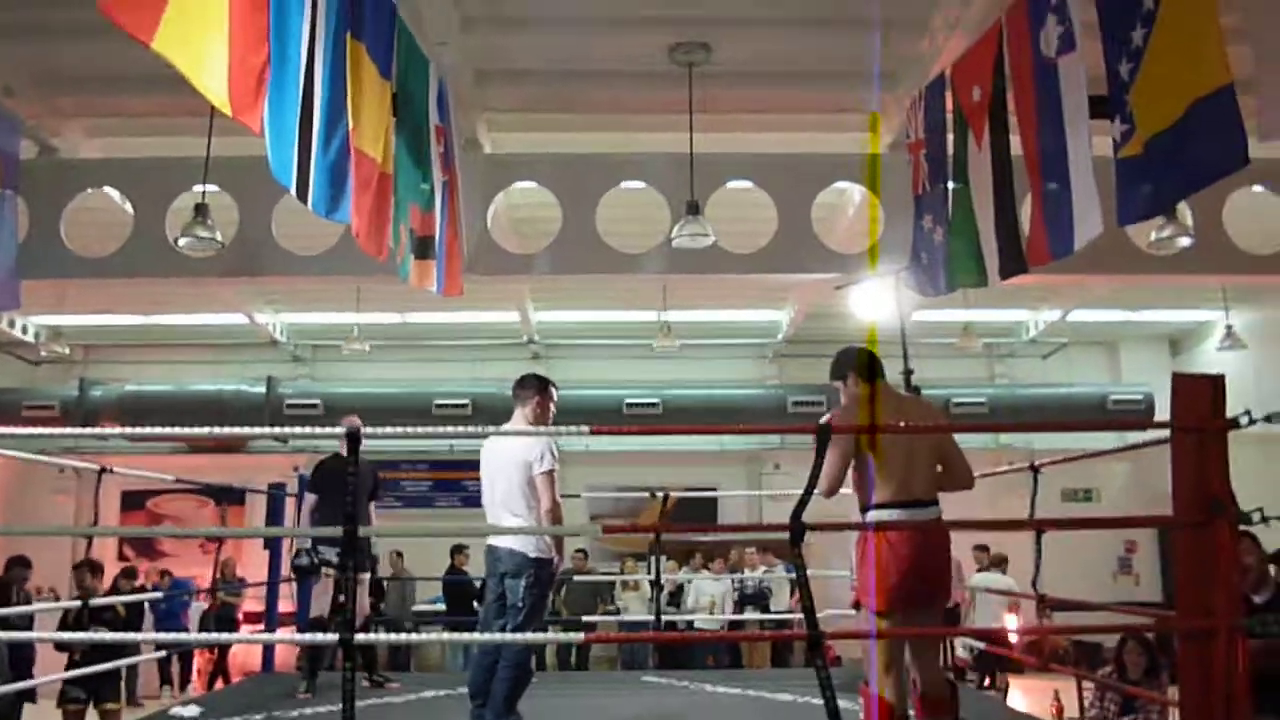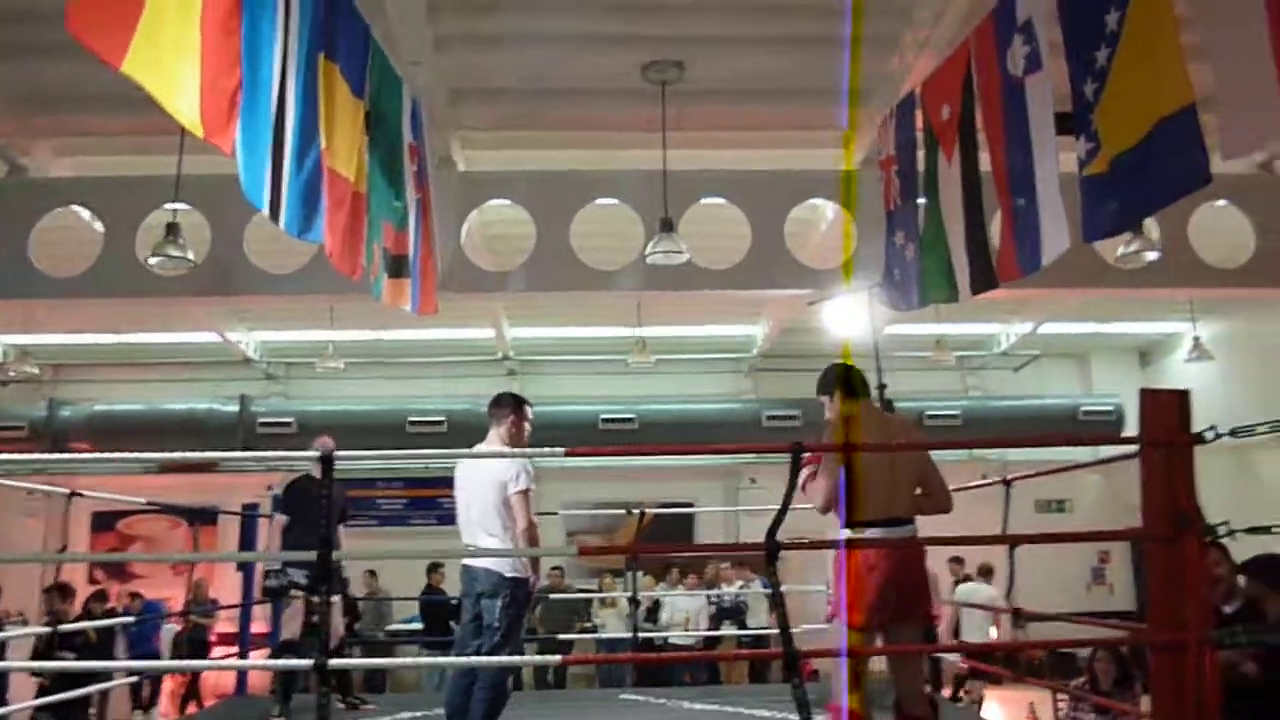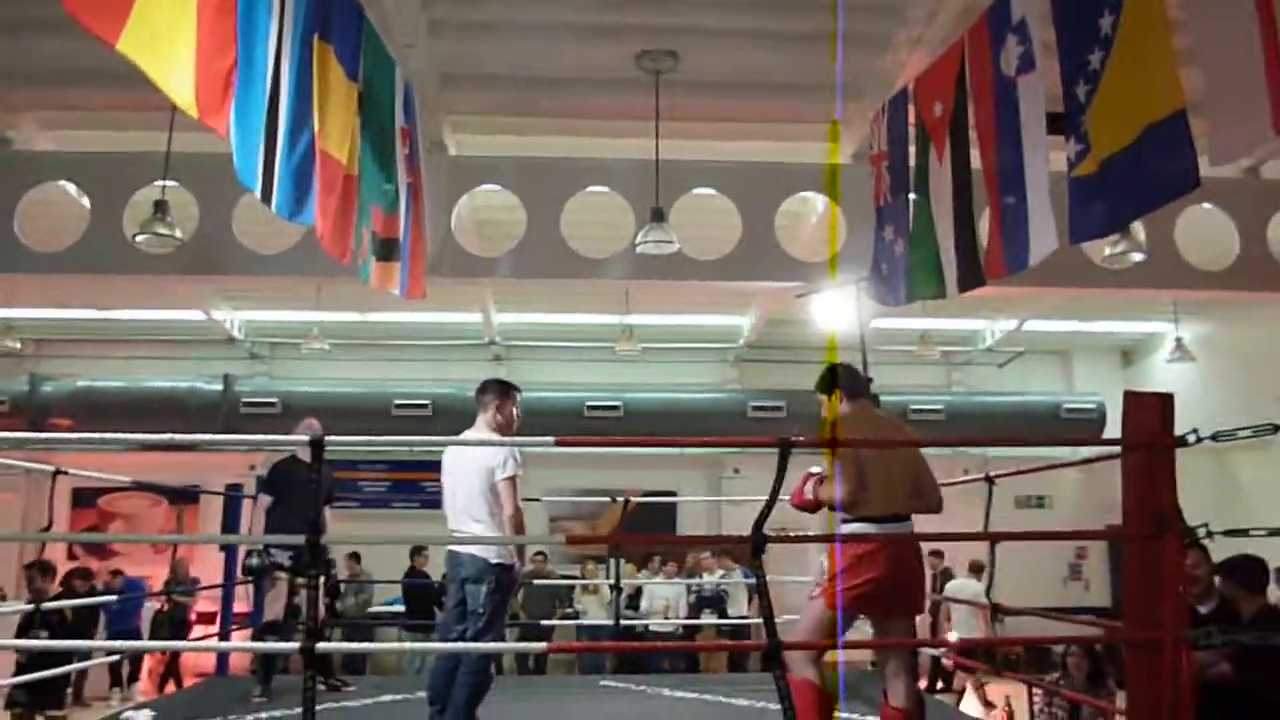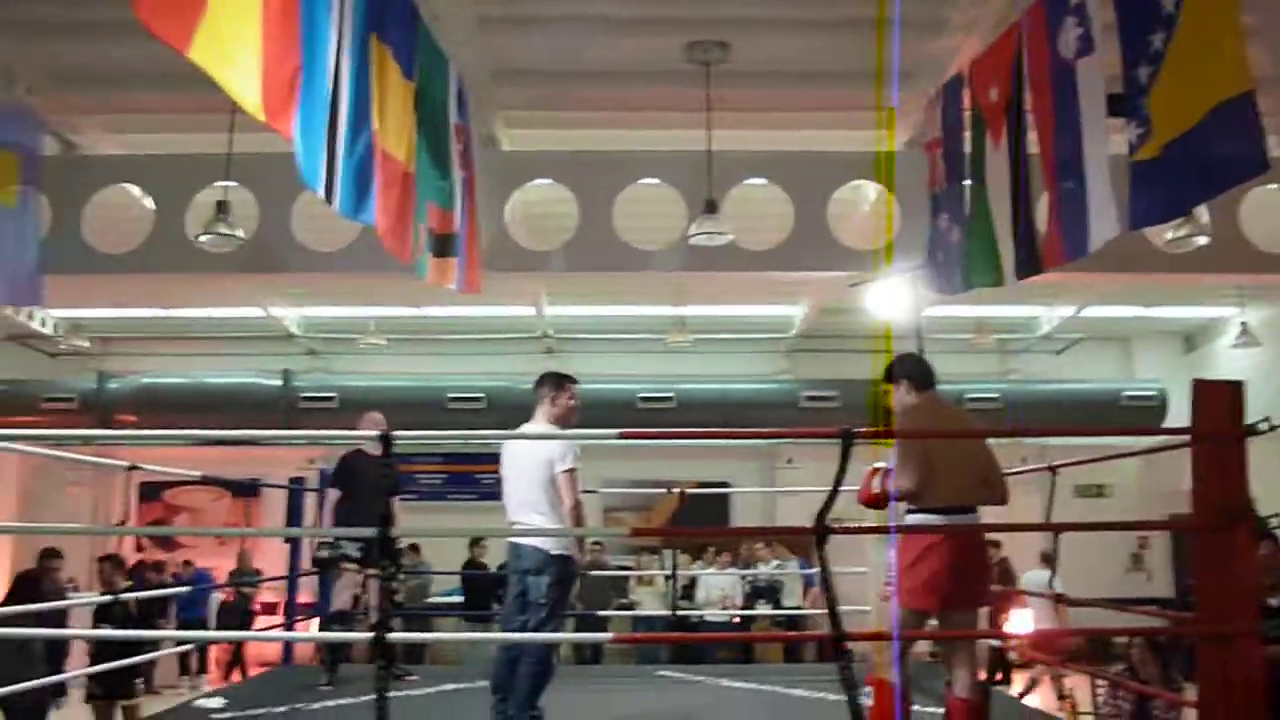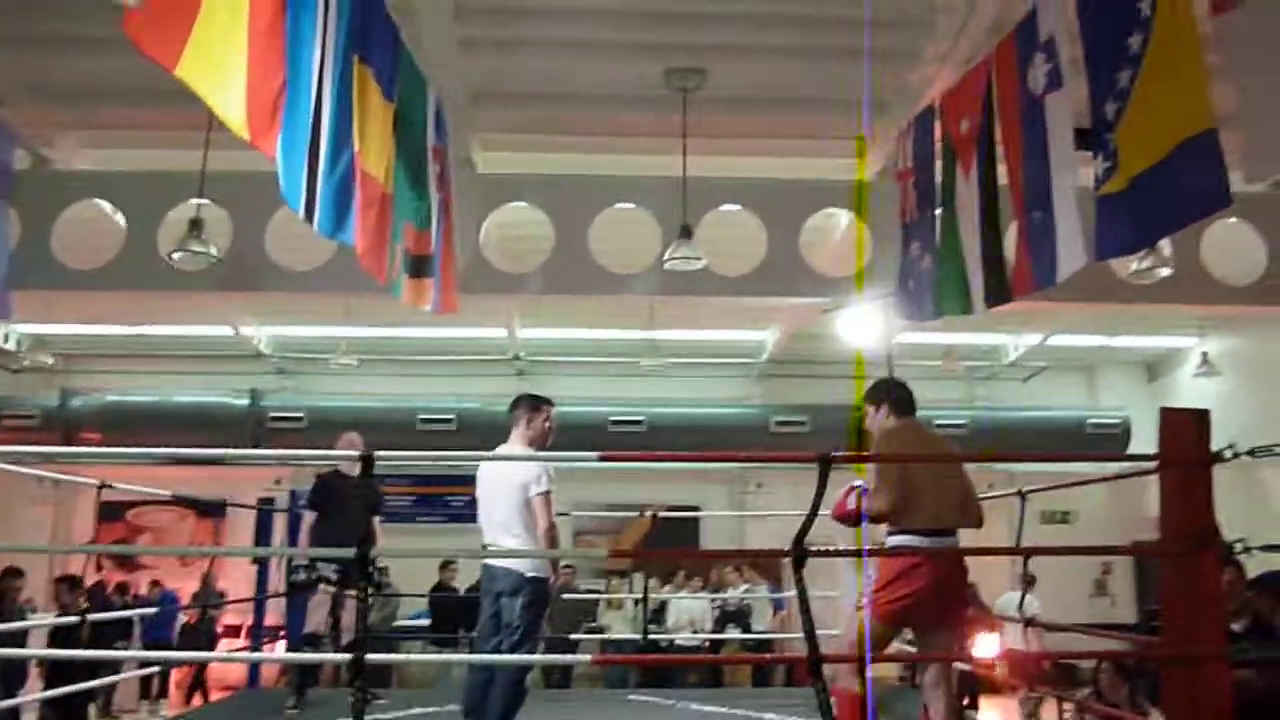
dt=0.2s
person 1, frame 1
left shoulder: (855, 412)
right shoulder: (926, 410)
left elbow: (827, 486)
right elbow: (964, 477)
left wrist: (832, 446)
left hip: (888, 537)
right hip: (931, 533)
left knee: (884, 665)
right knee: (926, 660)
person 1, frame 2
left shoulder: (842, 429)
right shoulder: (906, 431)
left elbow: (823, 501)
right elbow: (942, 501)
left wrist: (810, 477)
left hip: (866, 555)
right hip: (907, 551)
left knee: (848, 677)
right knee: (909, 677)
person 1, frame 3
left shoulder: (844, 425)
right shoulder: (901, 431)
left elbow: (844, 493)
right elbow: (932, 500)
left wrist: (815, 489)
left hip: (862, 548)
right hip: (903, 548)
left knee: (800, 652)
right knee: (896, 669)
person 1, frame 4
left shoulder: (910, 415)
right shoulder: (967, 422)
left elbow: (909, 482)
right elbow: (998, 492)
left wrist: (881, 485)
left hip: (928, 540)
right hip: (968, 539)
right knee: (961, 659)
person 1, frame 5
left shoulder: (889, 439)
right shoulder: (945, 447)
left elbow: (886, 502)
right elbow: (973, 516)
left wrist: (857, 503)
left hip: (909, 562)
right hip: (947, 563)
left knee: (847, 663)
right knee: (937, 680)
person 2, frame 1
left shoulder: (490, 443)
right shoulder: (538, 443)
right elbow: (549, 506)
right wrist: (558, 550)
left hip: (496, 548)
right hip: (529, 552)
left knee: (491, 635)
right knee: (517, 641)
person 2, frame 2
left shoulder: (465, 463)
right shoulder: (514, 462)
right elbow: (524, 526)
right wrist: (534, 570)
left hip: (472, 567)
right hip: (506, 571)
left knee: (467, 654)
right knee: (495, 659)
person 2, frame 3
left shoulder: (452, 448)
right shoulder: (501, 449)
right elbow: (511, 513)
right wrist: (520, 556)
left hip: (457, 553)
right hip: (491, 558)
left knee: (451, 639)
right knee: (478, 645)
person 2, frame 4
left shoulder: (512, 441)
right shoulder: (559, 442)
right elbow: (570, 504)
right wrist: (579, 546)
left hip: (518, 545)
right hip: (552, 549)
left knee: (514, 628)
right knee: (540, 635)
person 2, frame 5
left shoulder: (487, 464)
right shoulder: (534, 464)
right elbow: (545, 527)
right wrist: (553, 568)
left hip: (492, 567)
right hip: (526, 571)
left knee: (486, 651)
right knee: (514, 656)
person 3, frame 1
left shoulder: (369, 471)
right shoulder: (326, 466)
right elbow: (308, 507)
left wrist: (372, 547)
right wrist: (303, 545)
left hip: (358, 546)
right hip: (328, 544)
left knee: (362, 612)
right knee: (320, 611)
left ankle: (370, 672)
right ankle: (309, 676)
person 3, frame 2
left shoulder: (338, 493)
right shoulder: (297, 487)
right elbow: (278, 527)
left wrist: (342, 571)
right wrist: (272, 567)
left hip: (327, 569)
right hip: (298, 566)
left knee: (336, 633)
right knee: (291, 634)
person 3, frame 3
left shoulder: (324, 474)
right shoulder: (281, 468)
right elbow: (262, 507)
left wrist: (327, 552)
right wrist: (257, 547)
right hip: (281, 548)
left knee: (317, 615)
right knee: (274, 614)
left ankle: (326, 675)
right ankle: (263, 680)
person 3, frame 4
left shoulder: (390, 467)
right shoulder: (349, 461)
right elbow: (331, 501)
left wrist: (395, 543)
left hip: (378, 543)
right hip: (350, 540)
left knee: (379, 606)
right knee: (342, 602)
left ankle: (388, 663)
person 3, frame 5
left shoulder: (370, 486)
right shoulder: (326, 480)
left elbow: (375, 527)
right elbow: (308, 521)
right wrist: (301, 562)
left hip: (358, 564)
right hip: (327, 560)
left knee: (353, 629)
right knee: (316, 626)
right ankle: (299, 690)
